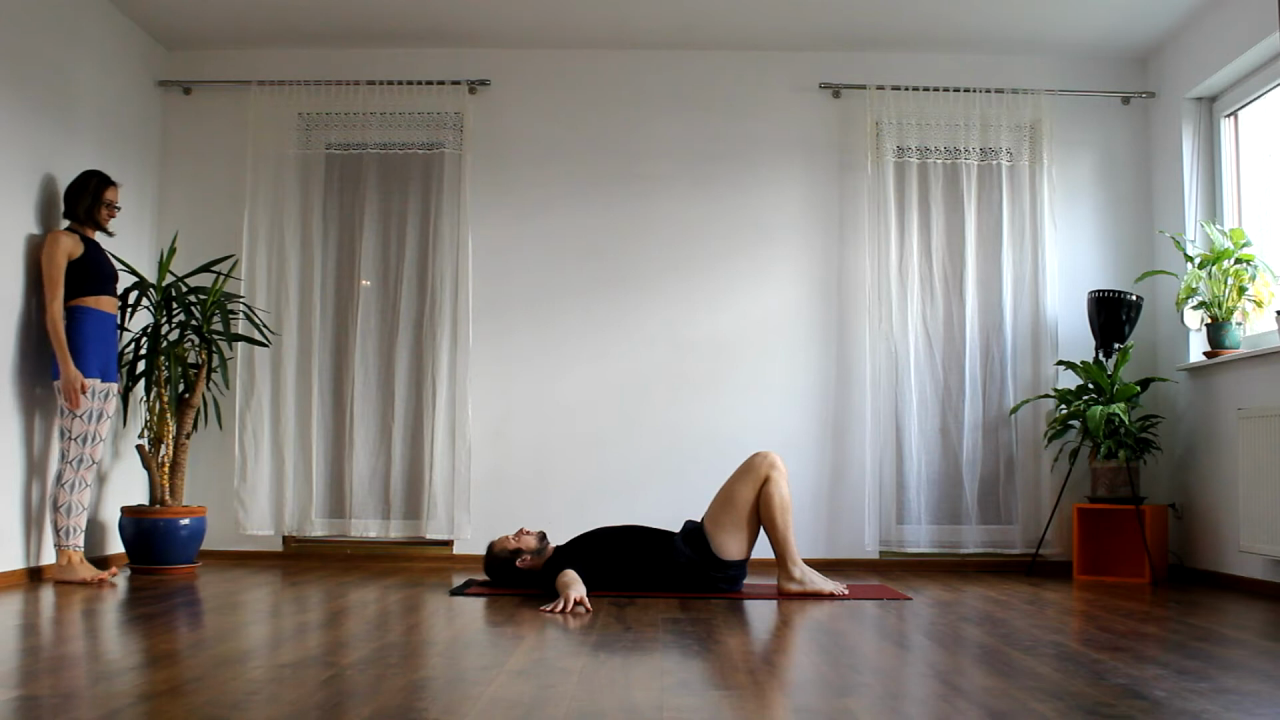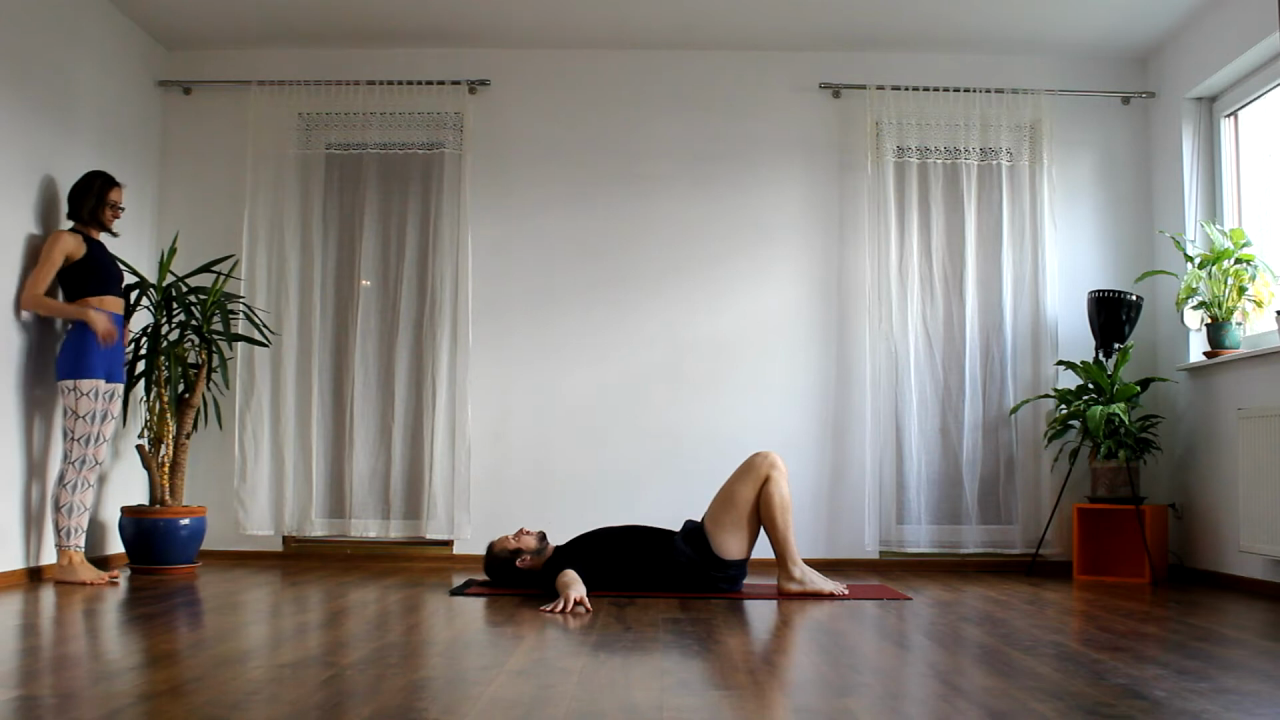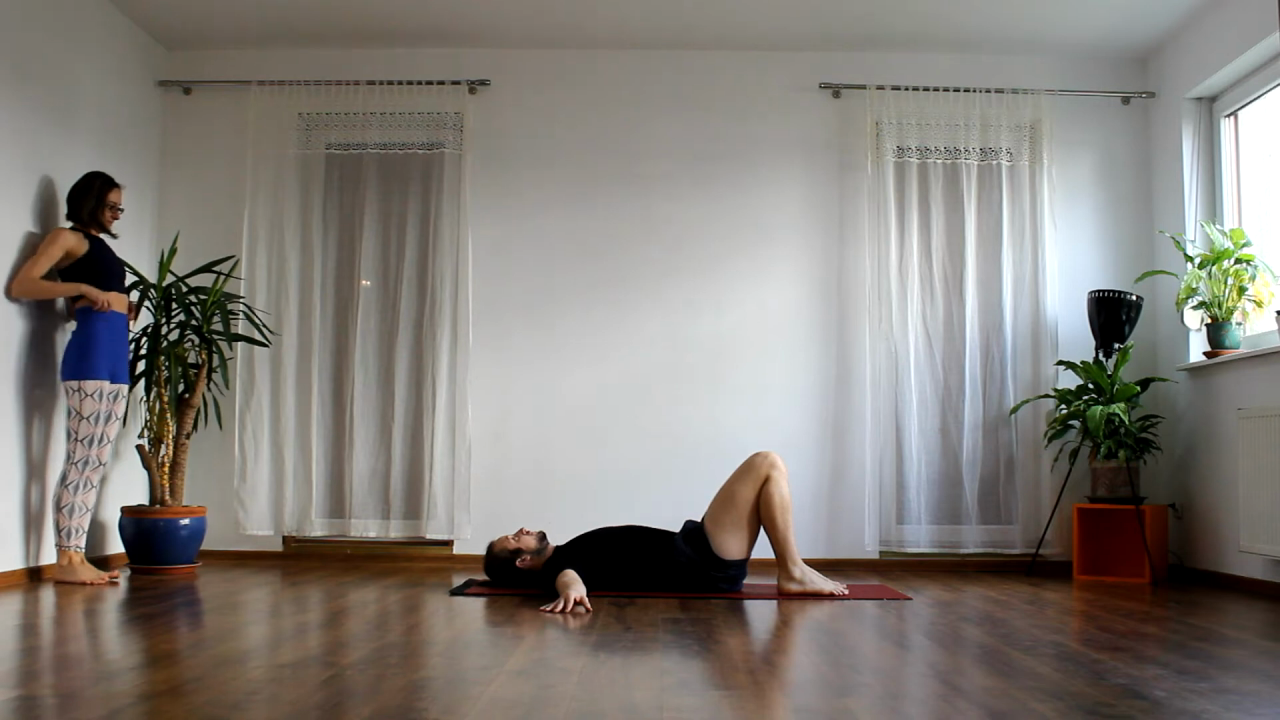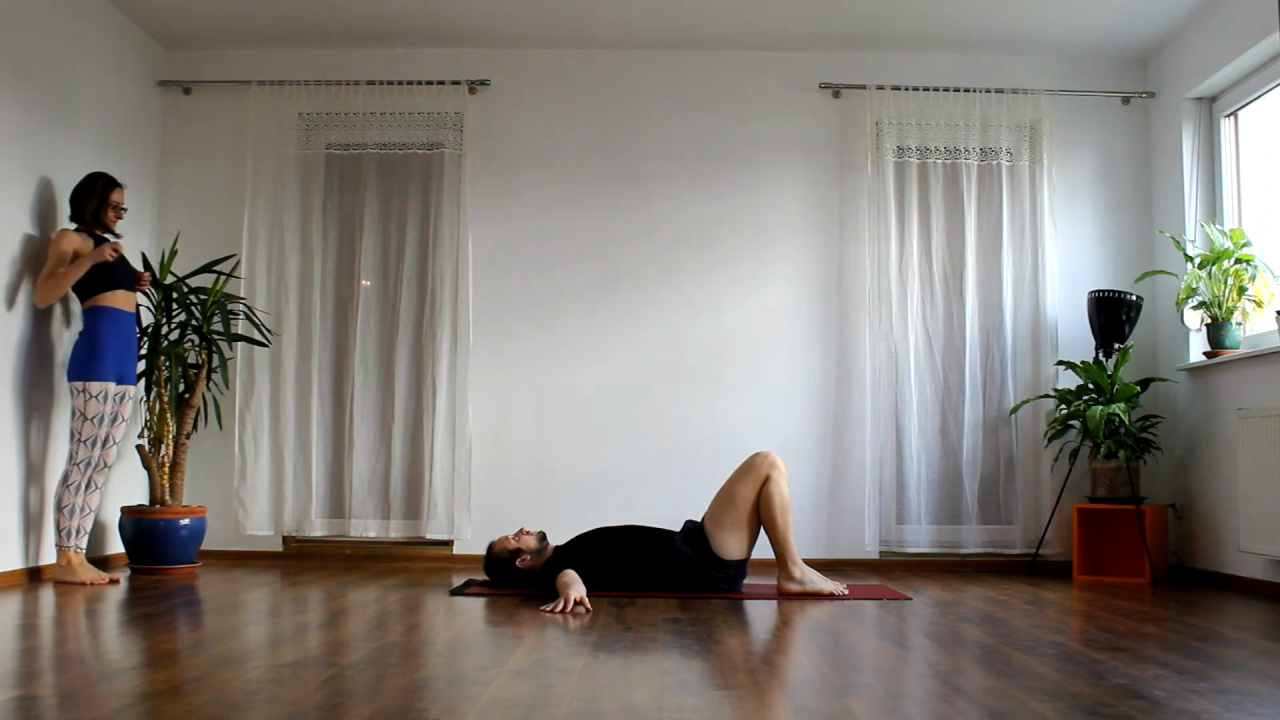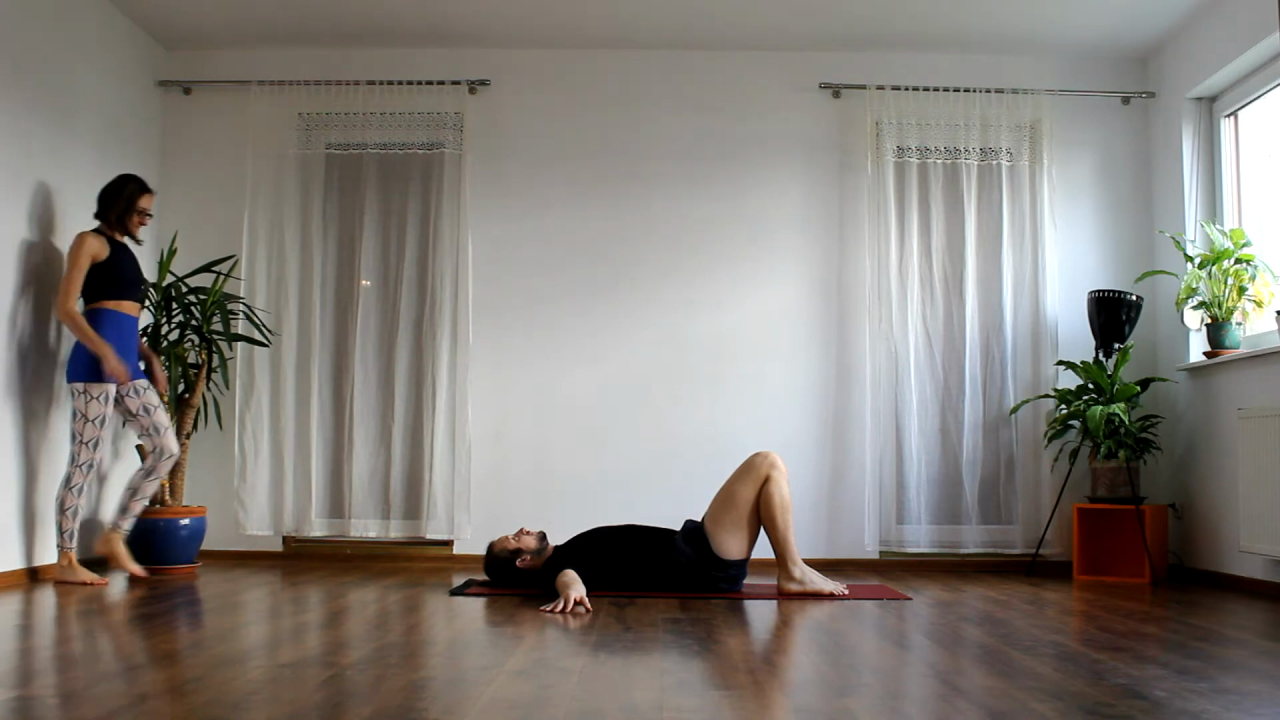
dt=0.4s
person 1, frame 1
left shoulder: (96, 248)
right shoulder: (62, 240)
right elbow: (54, 309)
left wrist: (113, 370)
right wrist: (67, 367)
left hip: (106, 353)
right hip: (81, 350)
left knee: (88, 462)
right knee: (75, 459)
left ankle: (76, 556)
right ankle: (65, 559)
person 1, frame 2
left shoulder: (100, 248)
right shoulder: (65, 240)
right elbow: (31, 298)
left wrist: (119, 331)
right wrist: (85, 313)
left hip: (107, 358)
right hip: (84, 353)
left knee: (92, 462)
right knee: (78, 460)
left ankle: (77, 557)
right ankle: (65, 559)
person 1, frame 3
left shoulder: (100, 246)
right shoulder: (67, 238)
right elbow: (20, 286)
left wrist: (122, 308)
right wrist: (82, 287)
left hip: (116, 354)
right hip: (90, 351)
left knee: (96, 463)
right knee: (81, 459)
left ankle: (77, 556)
right ankle: (65, 560)
person 1, frame 4
left shoulder: (108, 246)
right shoulder: (72, 238)
right elbow: (43, 295)
left wrist: (135, 284)
right wrist: (91, 259)
left hip: (124, 356)
right hip: (97, 353)
left knee: (102, 464)
right knee: (83, 460)
left ankle: (78, 555)
right ankle: (64, 560)
person 1, frame 5
left shoulder: (124, 251)
right shoulder: (90, 242)
right elbow: (65, 308)
left wrist: (150, 358)
right wrist: (103, 351)
left hip: (128, 366)
right hip: (96, 363)
left knee: (166, 449)
right knee: (86, 461)
left ankle: (114, 538)
right ankle: (66, 560)
person 2, frame 1
left shoulder: (560, 557)
right shoulder: (554, 567)
right elbow: (568, 577)
right wrist: (571, 589)
left hip: (694, 555)
right hip: (704, 566)
left knee: (764, 469)
right knee: (767, 464)
left ankle: (793, 571)
right ankle: (792, 573)
person 2, frame 2
left shoulder: (560, 557)
right shoulder: (555, 568)
right elbow: (570, 578)
right wrist: (570, 589)
left hip: (694, 555)
right hip: (705, 566)
left knee: (765, 471)
right knee: (767, 464)
left ankle: (793, 571)
right ankle: (792, 573)
person 2, frame 3
left shoulder: (560, 557)
right shoulder: (555, 567)
right elbow: (568, 577)
right wrist: (571, 590)
left hip: (694, 555)
right hip: (704, 566)
left knee: (765, 469)
right knee: (767, 464)
left ankle: (793, 571)
right ankle: (793, 574)
person 2, frame 4
left shoulder: (560, 557)
right shoulder: (555, 568)
right elbow: (570, 577)
right wrist: (570, 589)
left hip: (694, 555)
right hip: (705, 567)
left knee: (765, 471)
right knee: (767, 464)
left ankle: (793, 571)
right ankle: (792, 573)
person 2, frame 5
left shoulder: (560, 556)
right shoulder: (555, 567)
right elbow: (568, 577)
right wrist: (570, 590)
left hip: (694, 554)
right hip: (705, 566)
left knee: (765, 470)
right knee: (767, 464)
left ankle: (792, 571)
right ankle: (793, 573)
